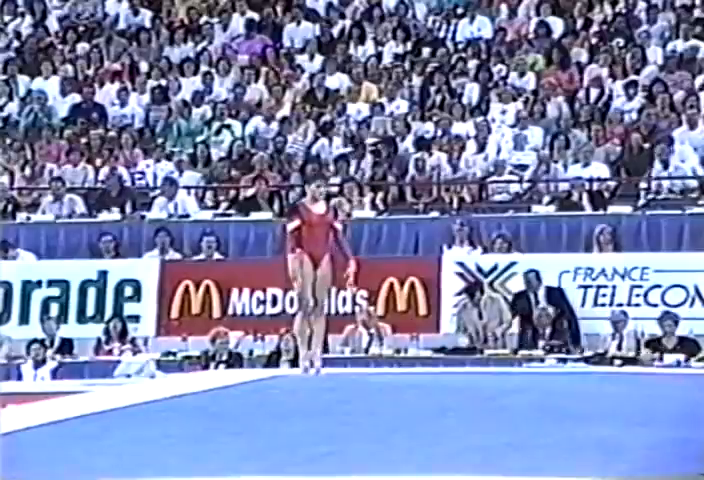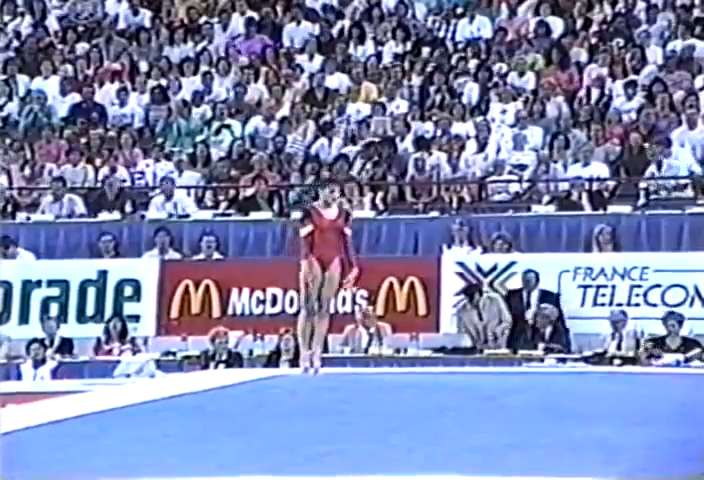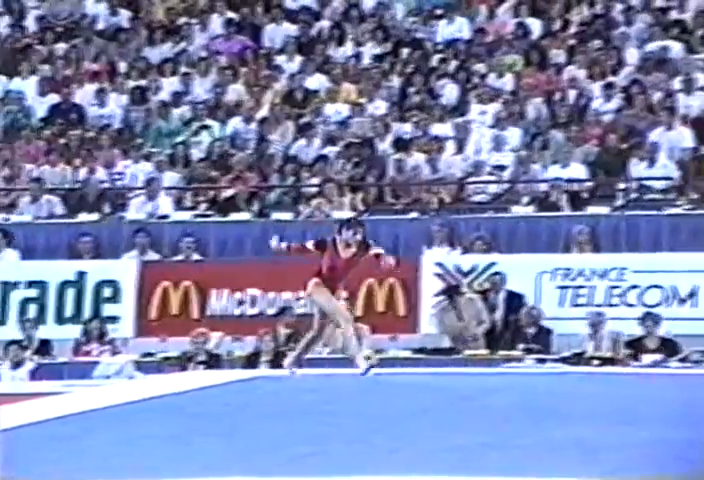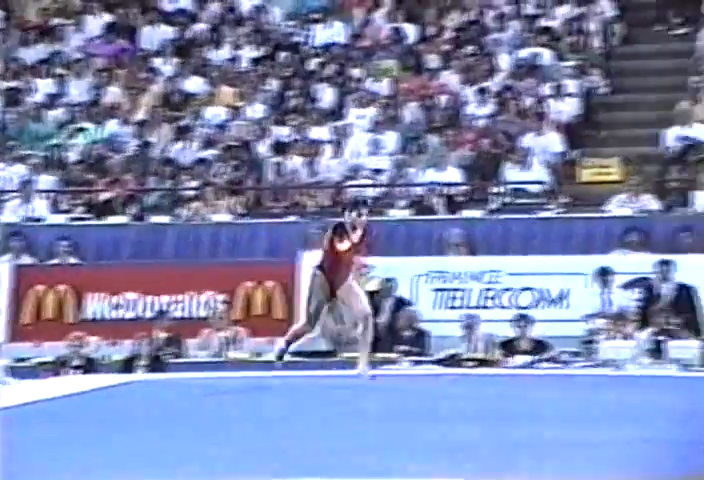
dt=0.5s
person 1, frame 1
left shoulder: (330, 210)
right shoulder: (298, 209)
left elbow: (339, 237)
right elbow: (292, 238)
left wrist: (351, 261)
right wrist: (292, 262)
left hip: (324, 260)
right hip: (304, 259)
left knee: (320, 308)
right knee: (305, 307)
left ankle: (317, 355)
right ankle: (304, 355)
person 1, frame 2
left shoulder: (343, 213)
right shoulder: (310, 212)
left elbow: (347, 242)
right elbow: (305, 242)
left wrist: (353, 267)
right wrist: (306, 268)
left hip: (333, 263)
right hip: (313, 262)
left knee: (324, 310)
right knee: (309, 309)
left ankle: (316, 356)
right ankle: (304, 356)
person 1, frame 3
left shoulder: (363, 246)
right shoulder: (327, 244)
left elbow: (379, 253)
right elbow: (305, 248)
left wrist: (387, 259)
right wrist: (283, 246)
left hip: (333, 288)
right hip: (318, 286)
left knee: (318, 331)
right knee: (346, 318)
left ankle: (293, 360)
right ankle: (360, 361)
person 1, frame 4
left shoulder: (363, 232)
right shoulder: (338, 229)
right elbow: (343, 253)
left hip: (345, 280)
right hip: (323, 278)
left knee: (366, 314)
right knee: (308, 324)
left ankle: (363, 364)
right ankle: (284, 344)
